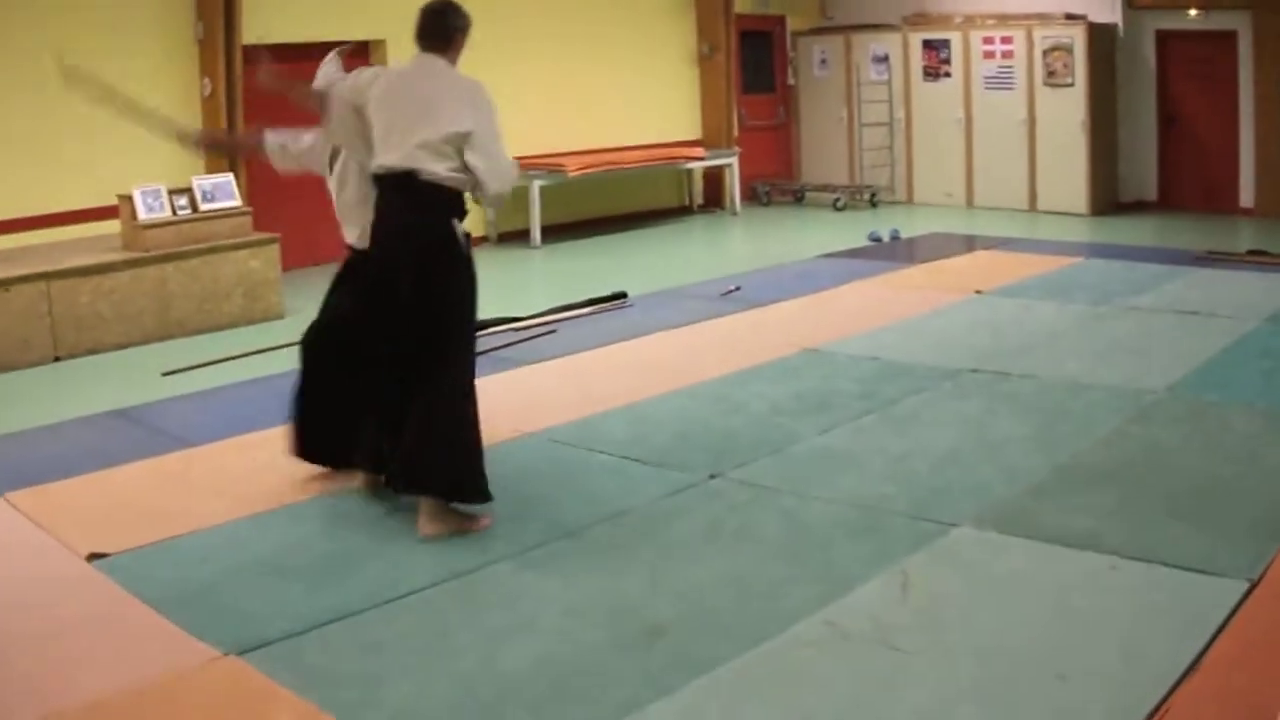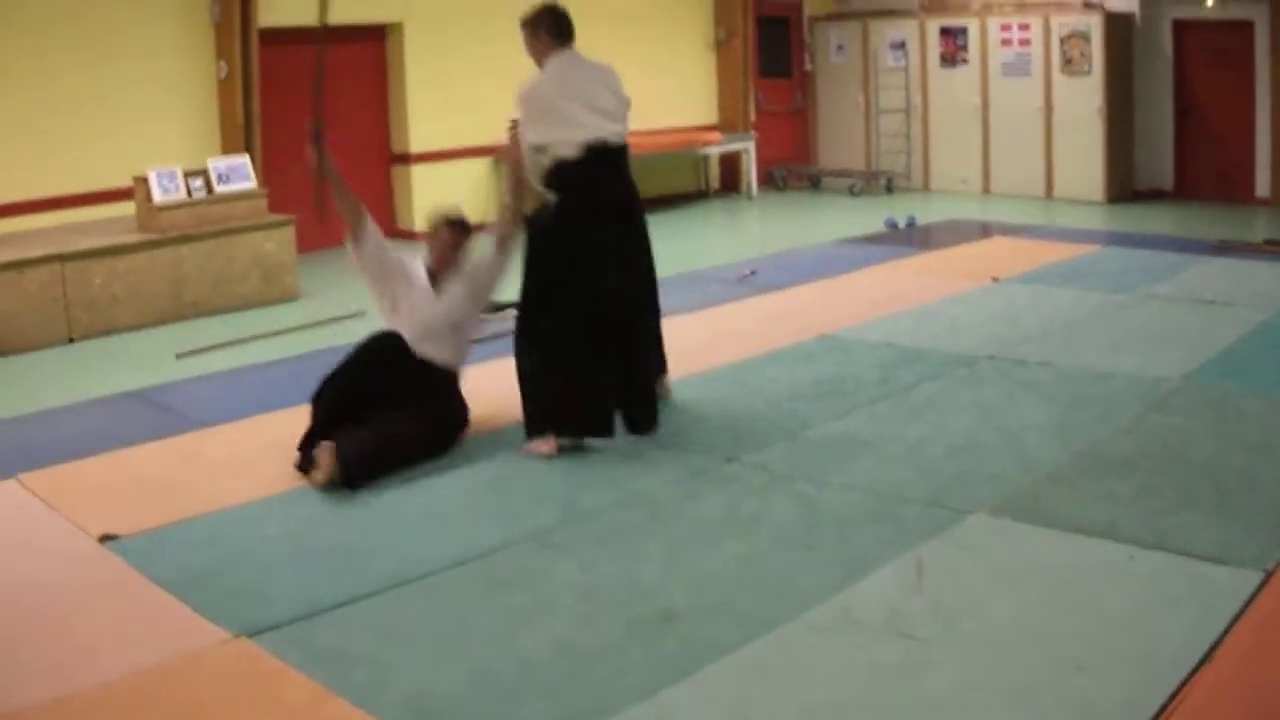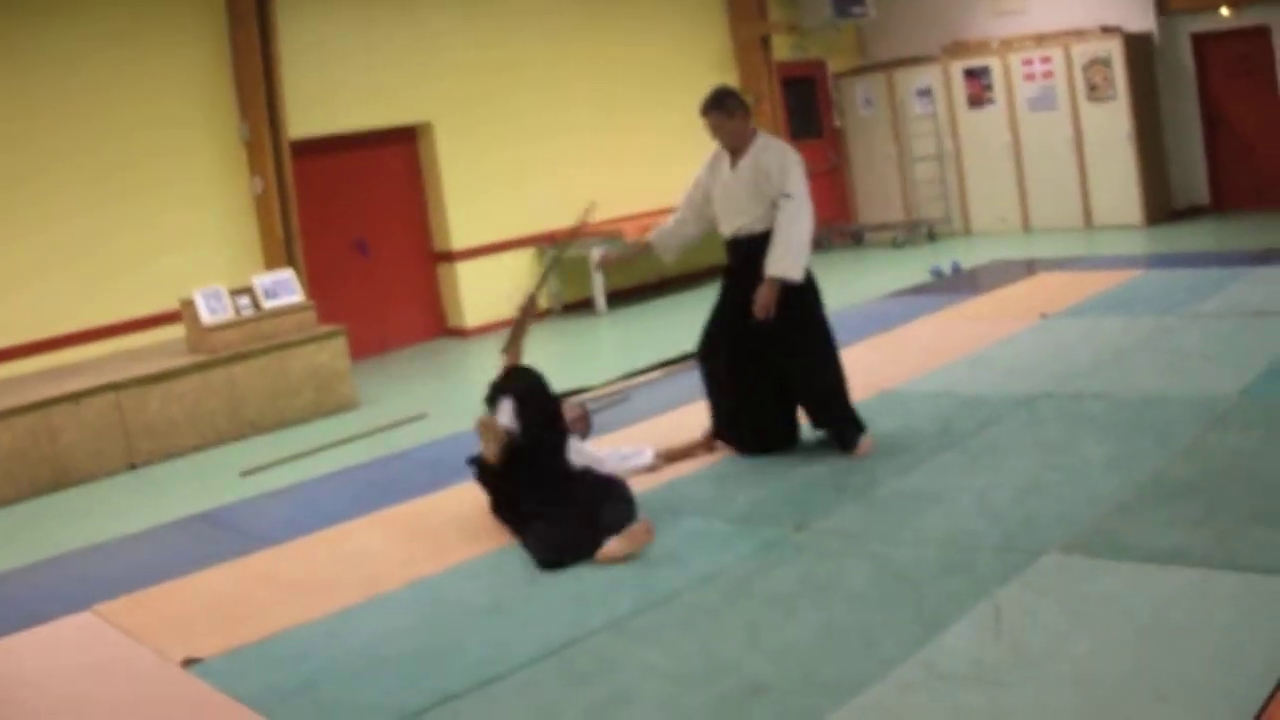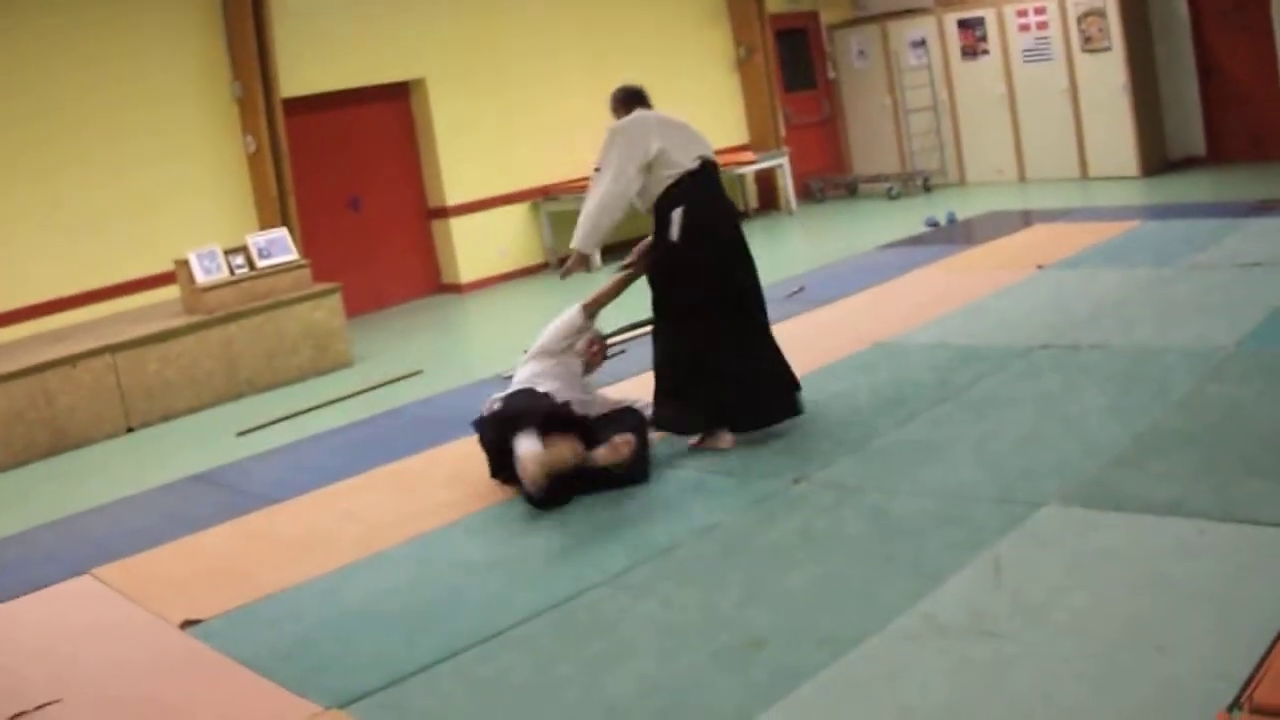
dt=1s
person 1, frame 1
left shoulder: (379, 83)
right shoulder: (466, 93)
left elbow: (331, 101)
right elbow: (496, 177)
right wrist: (467, 178)
left hip: (388, 223)
right hip: (434, 227)
left knee: (393, 350)
right knee: (444, 360)
left ankle: (392, 465)
right ankle: (436, 503)
person 1, frame 2
left shoulder: (537, 90)
right shoulder: (605, 76)
left elbow: (534, 161)
left hip: (573, 202)
right hip: (620, 193)
left knee: (548, 313)
right knee: (630, 295)
left ankle: (554, 427)
right ankle: (650, 382)
person 1, frame 3
left shoulder: (778, 155)
right shoulder: (718, 163)
left elbow: (795, 219)
right elbow: (691, 216)
left wrist: (774, 280)
right wrist: (632, 249)
left hip: (777, 265)
right hip: (742, 265)
left knee: (804, 349)
right knee: (724, 352)
left ankle: (848, 430)
right ankle: (761, 434)
person 1, frame 4
left shoulder: (625, 132)
right shoulder: (676, 127)
left elbow: (610, 192)
left wrist: (582, 248)
right wrist: (656, 242)
left hip: (689, 222)
right hip: (720, 214)
left knee: (688, 321)
right knee: (729, 311)
left ankle: (719, 422)
person 2, frame 1
right shoulder: (326, 144)
right elbow: (268, 144)
right wrist: (210, 140)
right hip: (362, 263)
left knee: (328, 347)
right knee: (336, 351)
person 2, frame 2
left shoulder: (471, 286)
right shoulder: (403, 274)
left elbow: (505, 236)
right elbow: (359, 229)
left wrist: (517, 180)
right wrist: (329, 173)
left hip: (434, 382)
right hip: (393, 368)
right knee: (381, 350)
left ankle: (342, 458)
person 2, frame 3
left shoulder: (581, 451)
left elbow: (646, 458)
right elbow: (510, 372)
left wrist: (693, 447)
right wrist: (521, 322)
left knee: (612, 490)
left ankle: (604, 544)
person 2, frame 4
left shoulder: (585, 395)
right shoulder: (553, 352)
right elbow: (586, 310)
right wrist: (633, 272)
left knee: (630, 418)
left ankle: (595, 457)
right ankle: (532, 461)
